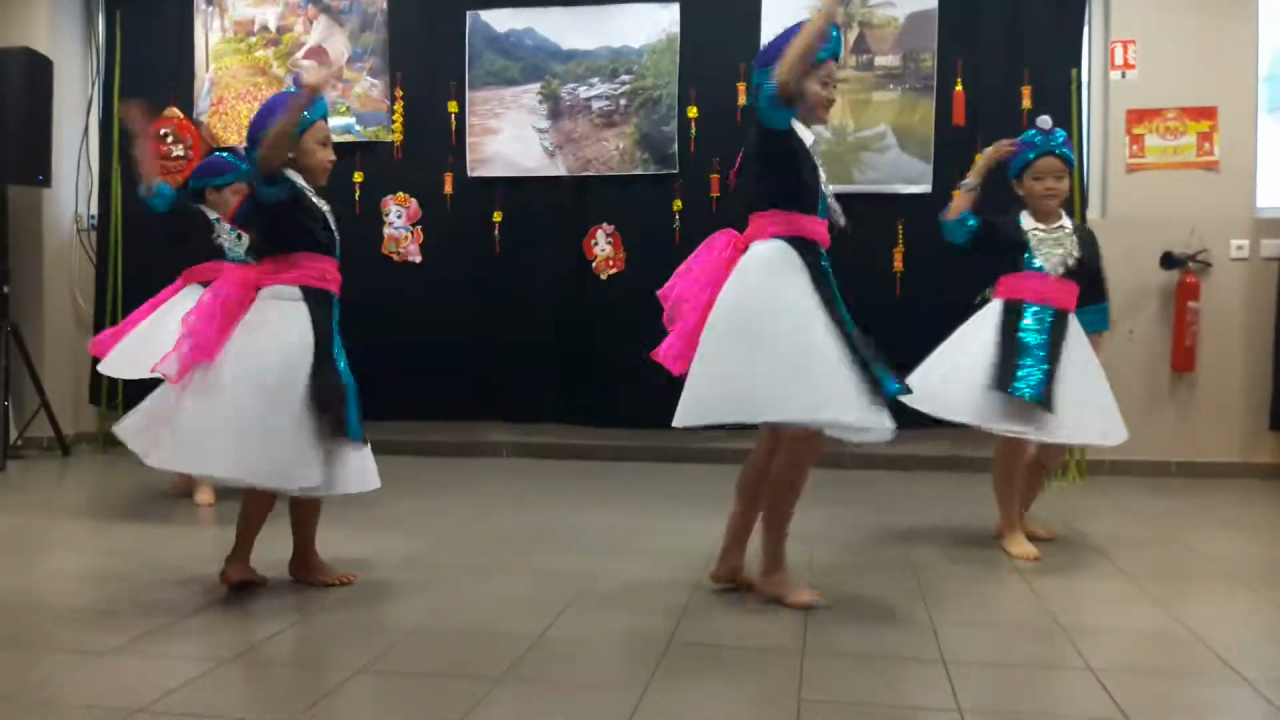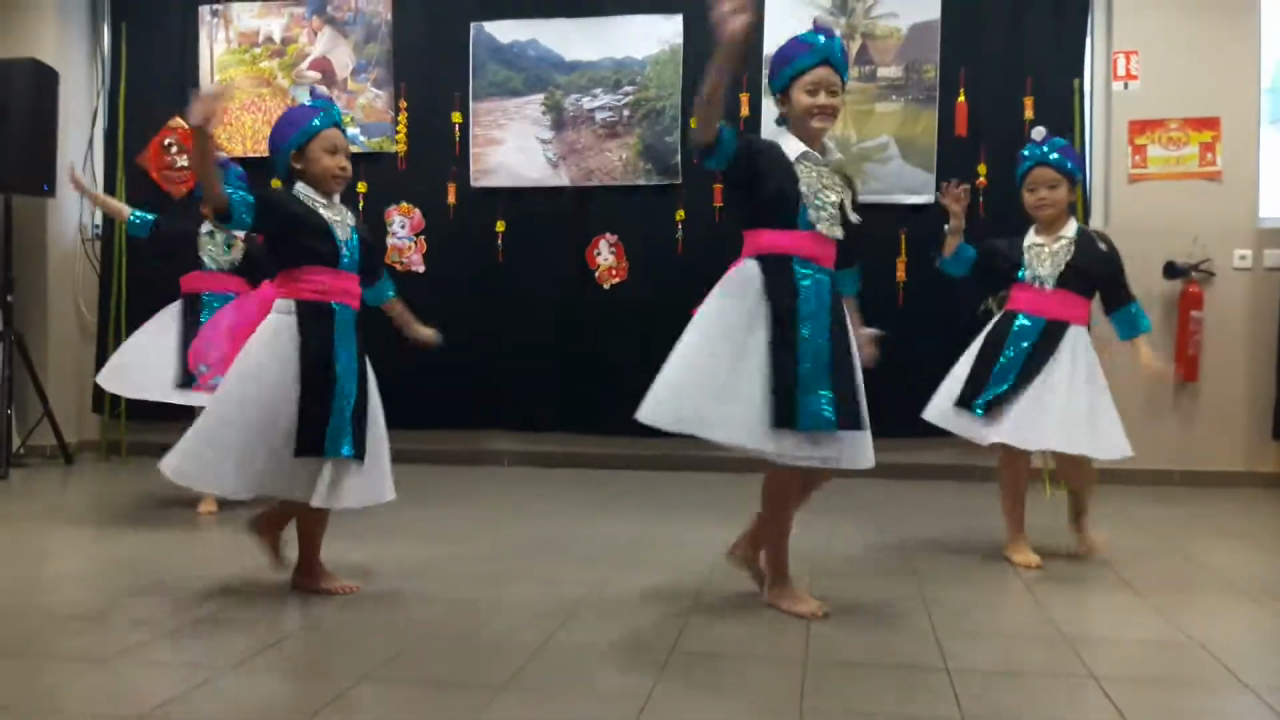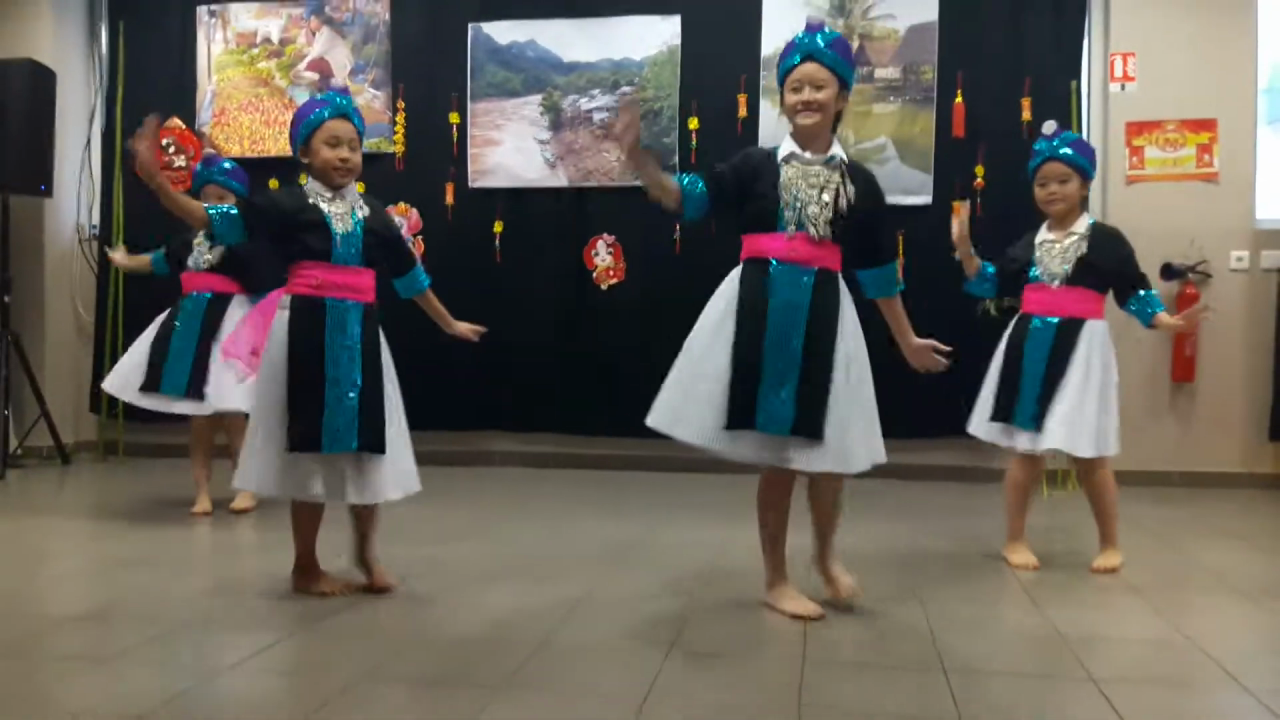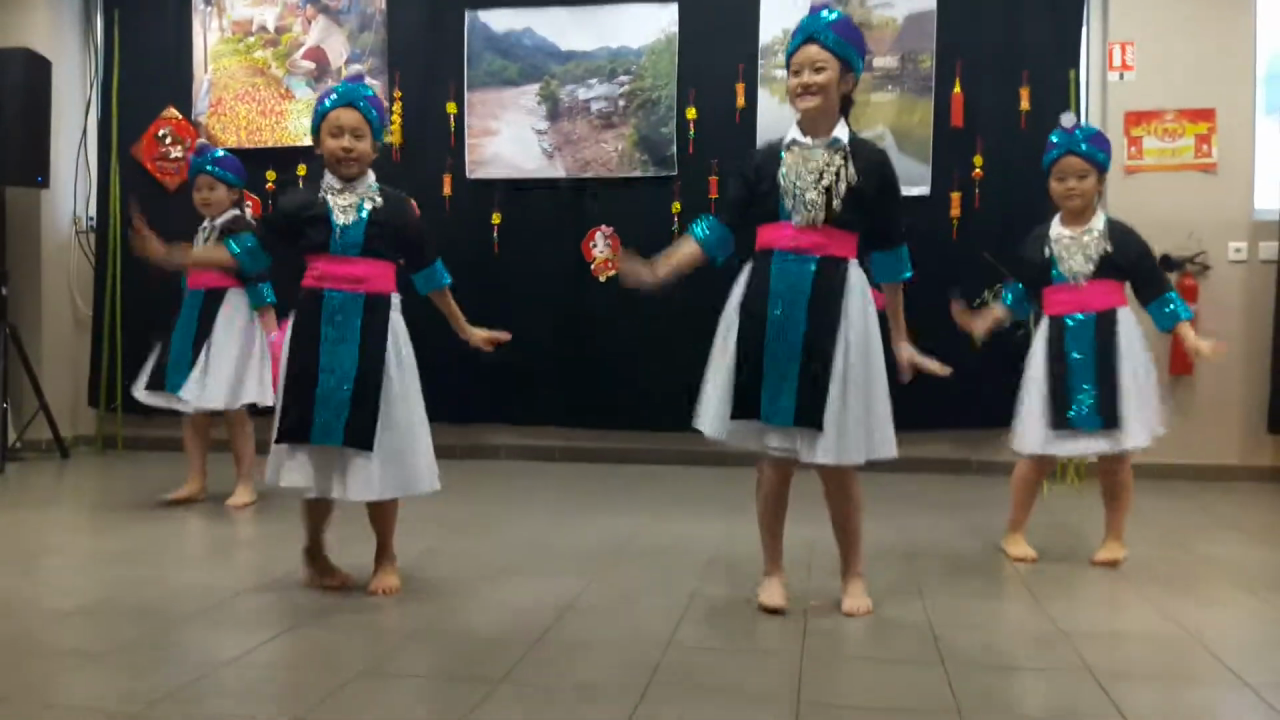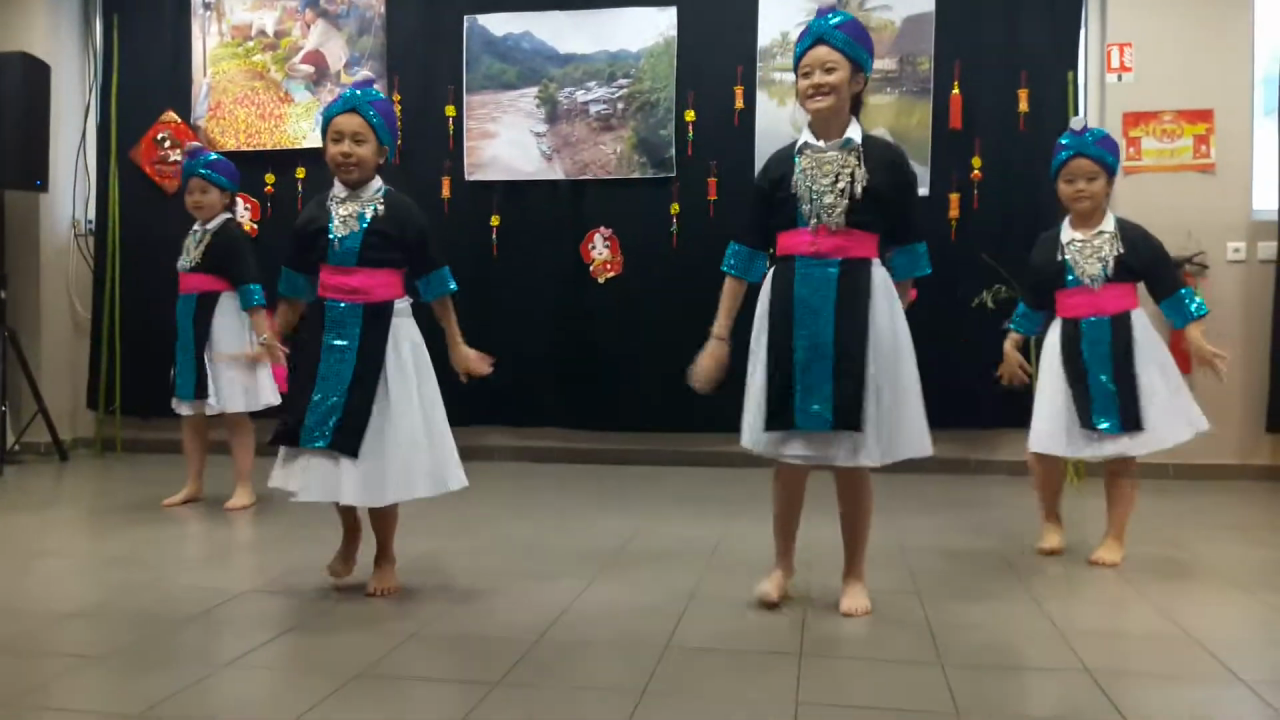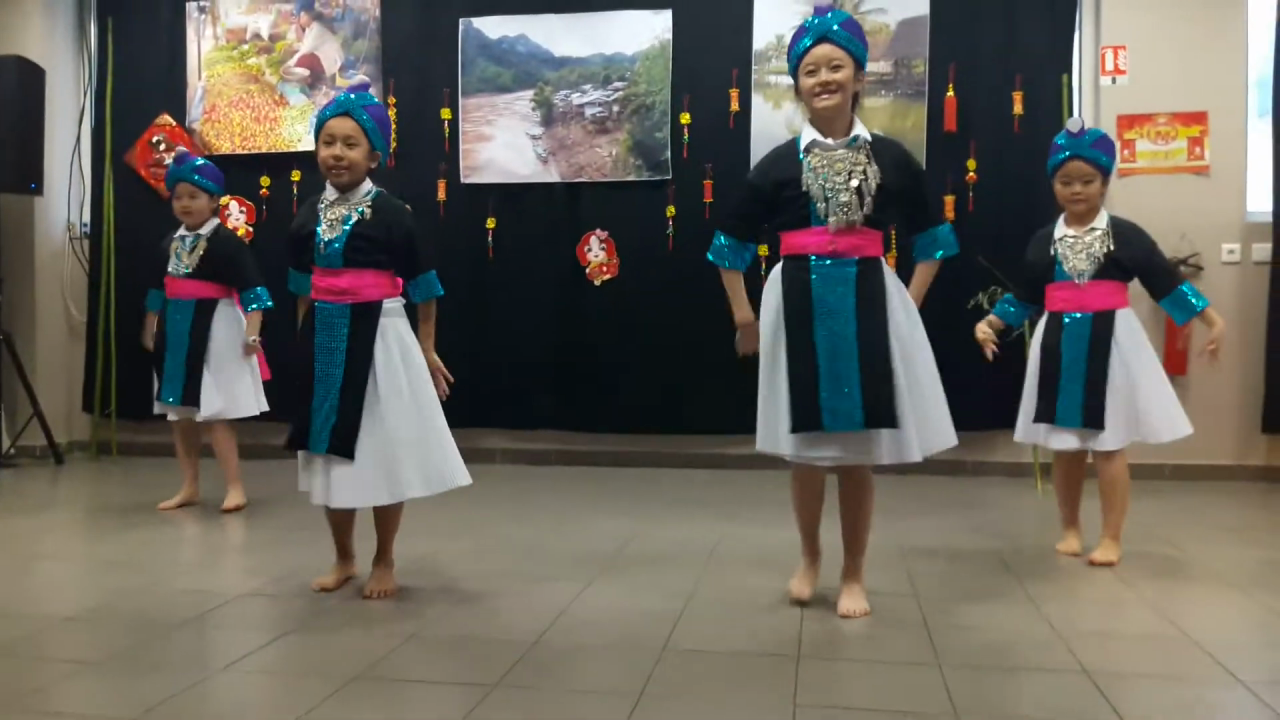
dt=0.2s
person 1, frame 1
left shoulder: (795, 149)
right shoulder: (774, 138)
right elbow: (780, 81)
left hip: (794, 286)
right hip: (779, 281)
left knee: (780, 437)
right knee: (803, 431)
left ankle: (730, 560)
right ankle: (773, 568)
person 1, frame 2
left shoulder: (836, 180)
right shoulder: (759, 156)
right elbow: (706, 132)
left wrist: (853, 329)
right wrist: (728, 51)
left hip: (817, 314)
right hip: (764, 301)
left knee: (824, 454)
right knee: (788, 451)
left ankle: (751, 543)
right ankle: (776, 576)
person 1, frame 3
left shoulder: (859, 180)
right shoulder: (756, 166)
left elbow: (877, 266)
right elbow: (687, 197)
left wrist: (906, 338)
right wrist: (638, 157)
left hip: (824, 312)
right hip: (757, 307)
left knee: (826, 457)
right knee: (775, 455)
left ankle: (826, 554)
right ankle: (777, 580)
person 1, frame 4
left shoulder: (870, 162)
right shoulder: (766, 159)
left elbow: (887, 257)
right elbow: (721, 230)
left wrist: (901, 341)
right wrist: (656, 272)
left hip: (833, 301)
right hip: (764, 298)
left knee: (833, 453)
right knee: (773, 445)
left ankle: (854, 575)
right ankle: (772, 571)
person 1, frame 5
left shoulder: (886, 161)
right shoulder: (781, 163)
left elbow: (905, 256)
right elbow: (747, 254)
left wrist: (894, 326)
right wrist: (717, 339)
left hip: (860, 304)
right hip: (790, 303)
left knee: (853, 452)
right knee: (790, 446)
left ankle: (855, 576)
right ankle: (782, 561)
person 1, frame 6
left shoulder: (890, 157)
right shoulder: (779, 164)
left elbow: (933, 237)
right elbow: (730, 240)
left wrist: (911, 298)
right wrist: (742, 316)
left hip: (868, 301)
right hip: (799, 302)
left knee: (860, 450)
right knee: (807, 447)
left ankle: (853, 577)
right ankle: (809, 560)
person 2, frame 1
left shoulder: (302, 202)
right shoulder: (282, 189)
right elbow: (268, 174)
right wrist: (306, 100)
left hip: (302, 324)
right hip: (289, 319)
left knee: (300, 450)
right knee: (306, 444)
left ankle: (247, 558)
right ankle: (304, 559)
person 2, frame 2
left shoulder: (350, 221)
right shoulder: (284, 208)
left elbow: (374, 282)
right elbow: (219, 201)
left wrist: (411, 327)
right wrist: (202, 138)
left hip: (341, 339)
right hip: (296, 333)
left knee: (333, 446)
right knee: (311, 447)
left ankle: (273, 520)
right ankle: (308, 565)
person 2, frame 3
left shoulder: (374, 214)
right shoulder: (286, 206)
left elbow: (407, 273)
right elbow: (214, 223)
left wrist: (449, 324)
right wrist: (151, 179)
left hip: (359, 336)
right hip: (304, 333)
left knee: (365, 444)
right knee: (311, 447)
left ankle: (364, 549)
right ankle: (305, 565)
person 2, frame 4
left shoulder: (394, 206)
right shoulder: (301, 205)
left elbow: (428, 271)
left wrist: (466, 329)
left hip: (375, 328)
right hip: (316, 327)
left knee: (374, 443)
right knee: (317, 441)
left ankle: (386, 556)
right ankle: (314, 550)
person 2, frame 5
left shoulder: (400, 212)
right shoulder: (314, 214)
left elbow: (434, 284)
right elbow: (298, 288)
left wrist: (457, 346)
left hip: (384, 335)
right hip: (326, 336)
left knee: (380, 449)
right knee: (325, 446)
left ankle: (385, 559)
right ankle: (350, 538)
person 2, frame 6
left shoulder: (391, 213)
right shoulder: (308, 216)
left elbow: (424, 284)
left wrist: (425, 348)
right wrist: (303, 332)
left hip: (378, 335)
right hip: (323, 338)
left knee: (383, 452)
right knee: (328, 451)
left ankle: (384, 560)
right ankle: (343, 557)
person 3, frame 1
left shoulder: (1081, 238)
right shoulder: (1007, 229)
left elbow: (1093, 297)
right elbow: (956, 225)
left wrist: (1095, 340)
right wrist: (978, 172)
left hip: (1057, 338)
right hip: (1008, 332)
left knee: (1054, 441)
right knee: (1013, 437)
left ankle: (1021, 512)
right ankle: (1010, 528)
person 3, frame 2
left shoulder: (1095, 247)
right shoulder: (1012, 246)
left elbow: (1120, 302)
right elbow: (961, 266)
left wrist: (1142, 348)
right wrist: (956, 222)
left hip: (1061, 352)
right hip: (1008, 346)
left knee: (1072, 452)
right knee: (1012, 449)
left ankle: (1081, 522)
right ankle: (1015, 538)
person 3, frame 3
left shoulder: (1106, 240)
right shoulder: (1028, 245)
left elbow: (1134, 292)
right elbow: (994, 284)
left wrist: (1167, 321)
right wrist: (965, 249)
left hip: (1080, 348)
right hip: (1028, 345)
left knee: (1088, 455)
right knee: (1026, 450)
left ankle: (1110, 545)
right ankle: (1014, 540)
person 3, frame 4
left shoulder: (1122, 237)
right shoulder: (1038, 240)
left elbow: (1155, 290)
right elbow: (1021, 293)
left wrist: (1190, 338)
right wrist: (985, 321)
left hip: (1111, 345)
right hip: (1057, 346)
left knee: (1114, 449)
right knee: (1039, 448)
left ankle: (1114, 538)
right ankle: (1014, 533)
person 3, frame 5
left shoulder: (1133, 238)
right shoulder: (1048, 244)
left elbow: (1170, 288)
right elbow: (1035, 303)
left wrist: (1199, 341)
right wrist: (1011, 345)
left hip: (1125, 345)
right hip: (1072, 349)
left knee: (1122, 449)
right knee: (1050, 447)
left ankle: (1114, 538)
right ankle: (1051, 521)
person 3, frame 6
left shoulder: (1127, 235)
right shoulder: (1044, 241)
left elbow: (1166, 282)
right elbow: (1026, 297)
left wrist: (1211, 319)
right wrist: (992, 323)
left hip: (1111, 342)
right hip: (1058, 345)
left knee: (1109, 445)
right knee: (1064, 445)
left ankle: (1111, 537)
right ankle: (1070, 528)
person 4, frame 1
left shoulder: (240, 234)
right shoulder: (193, 219)
right elbow: (153, 187)
right wrist: (143, 137)
left ankle: (191, 473)
right ankle: (199, 477)
person 4, frame 2
left shoulder: (249, 249)
right shoulder: (187, 233)
right elbow: (138, 221)
right wrist: (91, 194)
right hip: (190, 325)
right knee: (200, 410)
right ankle: (206, 490)
person 4, frame 3
left shoulder: (241, 241)
right shoulder: (194, 238)
right elbow: (165, 258)
right wrist: (127, 262)
left hip: (228, 326)
right hip: (189, 323)
left knee: (229, 411)
right knee: (198, 414)
left ankle: (247, 487)
right ankle: (203, 492)
person 4, frame 4
left shoulder: (240, 231)
right shoulder: (204, 230)
left elbow: (258, 282)
left wrist: (270, 331)
left hip: (228, 320)
right hip: (198, 319)
left knee: (231, 406)
right knee: (191, 404)
left ankle: (247, 484)
right ankle: (196, 481)
person 4, frame 5
left shoulder: (233, 237)
right shoulder: (194, 235)
left elbow: (250, 289)
left wrist: (263, 335)
left hip: (224, 325)
right hip: (192, 325)
left knee: (233, 410)
right knee: (190, 408)
left ankle: (244, 487)
right ankle: (193, 484)
person 4, frame 6
left shoulder: (228, 242)
right shoulder: (171, 244)
left elbow: (253, 291)
right elbow: (158, 290)
left wrist: (252, 334)
right wrist: (151, 330)
left hip: (216, 330)
right hip: (176, 332)
left knee: (213, 412)
right knee: (179, 412)
left ankle: (234, 487)
right ankle: (189, 488)
